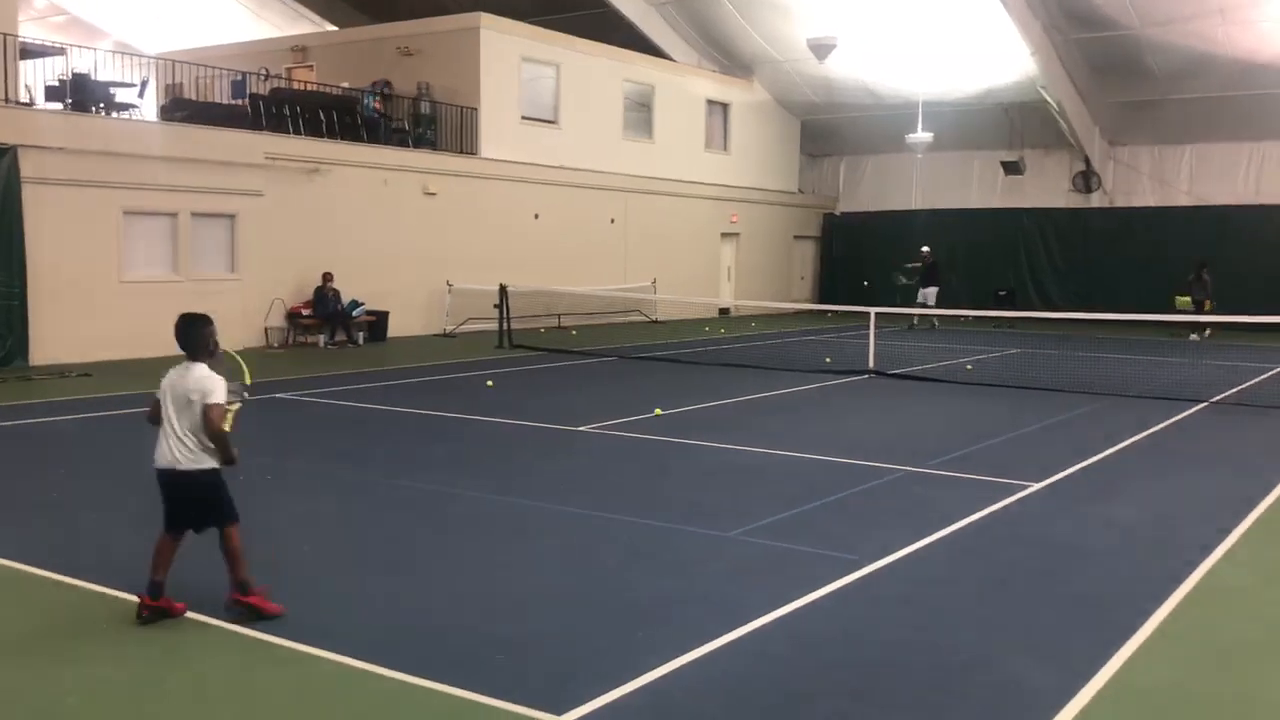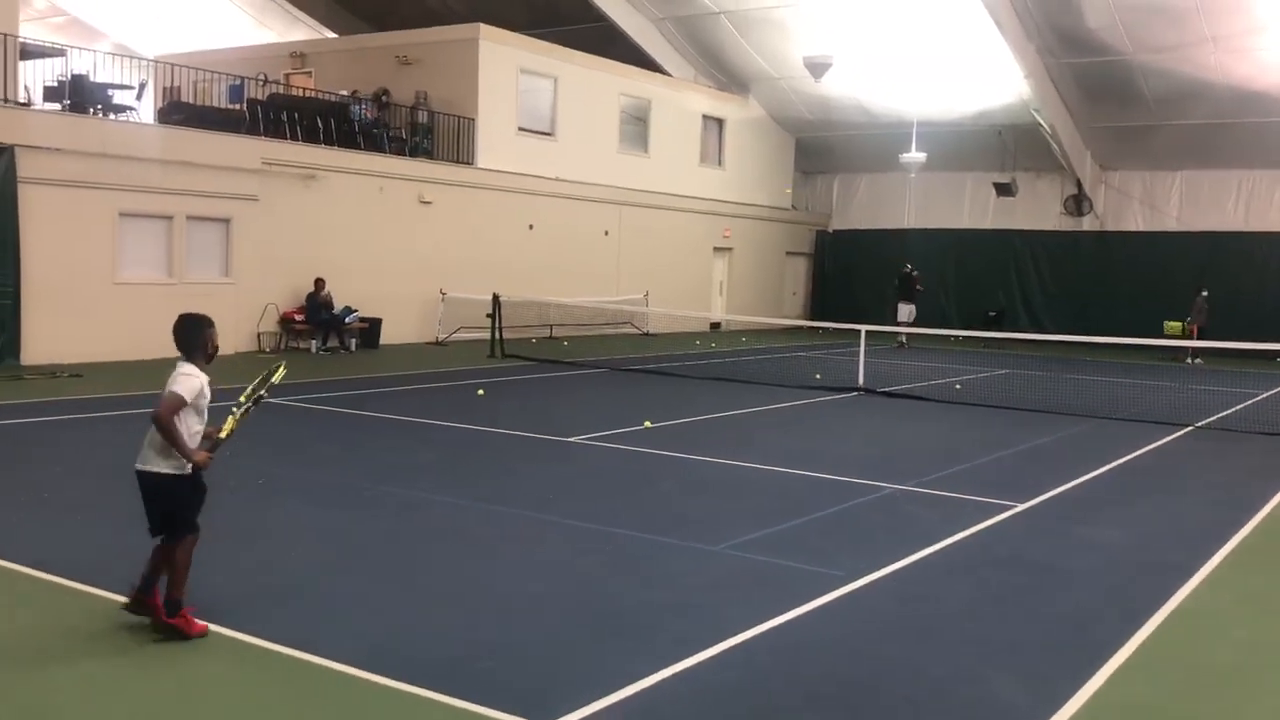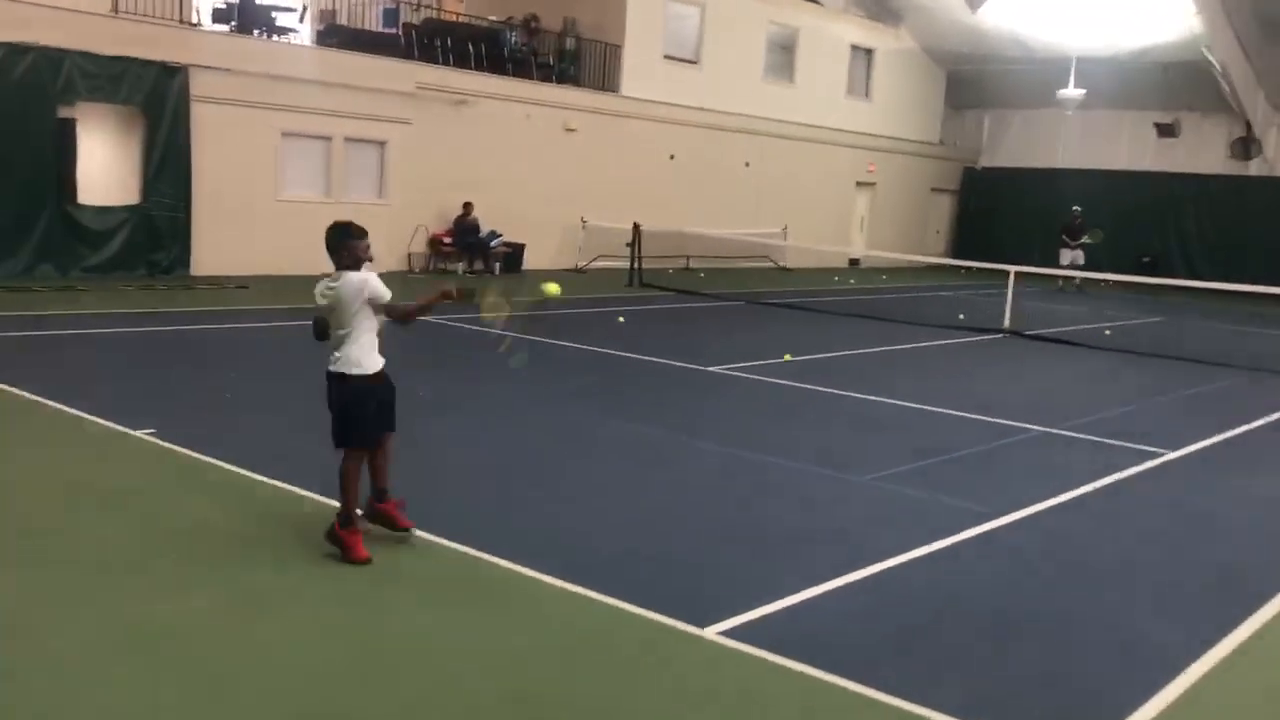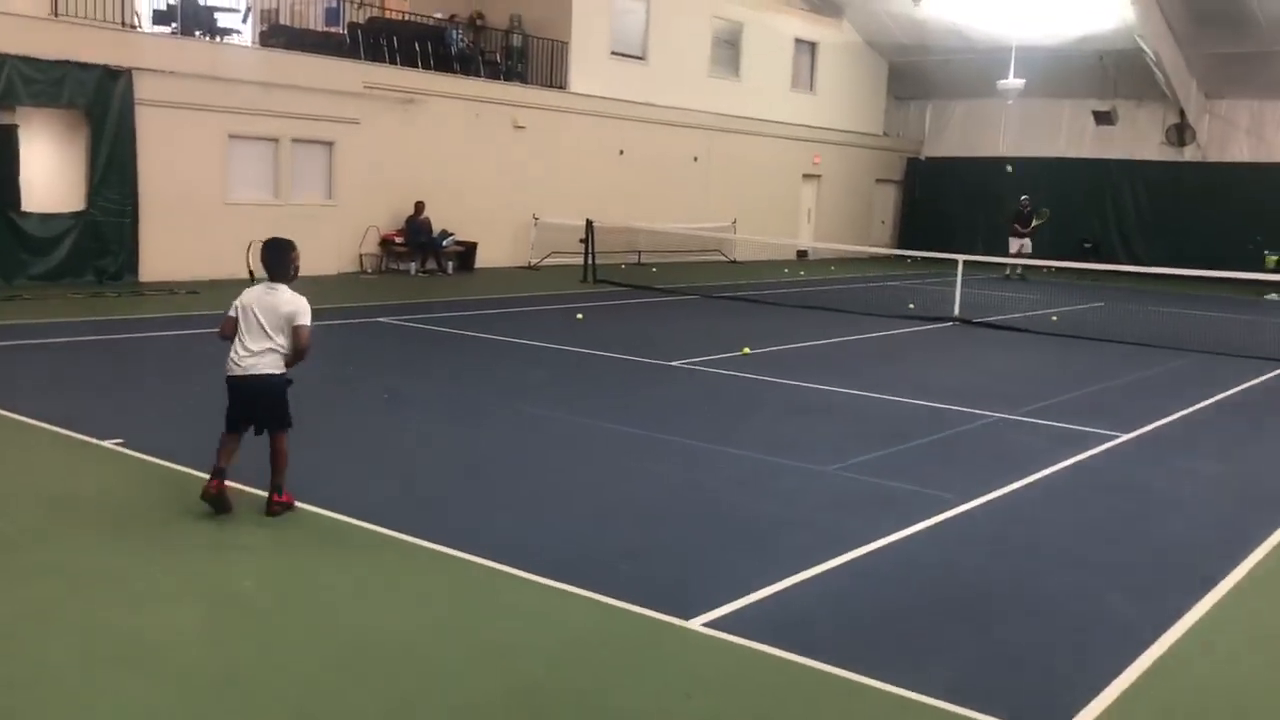
dt=1s
person 1, frame 1
left shoulder: (171, 377)
right shoulder: (214, 382)
left elbow: (153, 417)
right elbow: (215, 426)
right wrist: (229, 454)
left hip: (167, 466)
right hip: (199, 468)
left knee: (173, 530)
right knee: (229, 525)
left ankle: (153, 599)
right ankle: (245, 594)
person 1, frame 2
left shoulder: (186, 373)
right shoulder: (193, 378)
right elbow: (161, 416)
left wrist: (206, 432)
right wrist: (190, 454)
left hip: (165, 468)
right hip: (165, 470)
left knee: (175, 533)
right knee: (186, 534)
left ankle: (145, 594)
right ankle: (174, 612)
person 1, frame 3
left shoulder: (325, 287)
right shoulder: (364, 281)
left elbow: (320, 333)
right elbow: (403, 316)
right wrist: (438, 298)
left hip: (368, 372)
right hip: (355, 376)
left knee: (379, 437)
right knee: (357, 447)
left ankle: (381, 502)
right ankle: (345, 527)
person 1, frame 4
left shoulder: (247, 295)
right shoulder: (298, 303)
left elbow: (225, 332)
right elbow: (303, 345)
right wrist: (291, 361)
left hip: (238, 374)
right hip: (270, 376)
left knee: (232, 430)
right knee: (278, 433)
left ankle: (217, 481)
right ankle: (277, 495)
